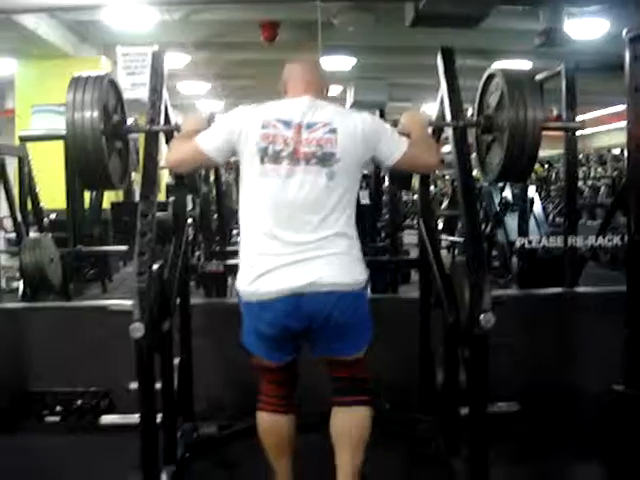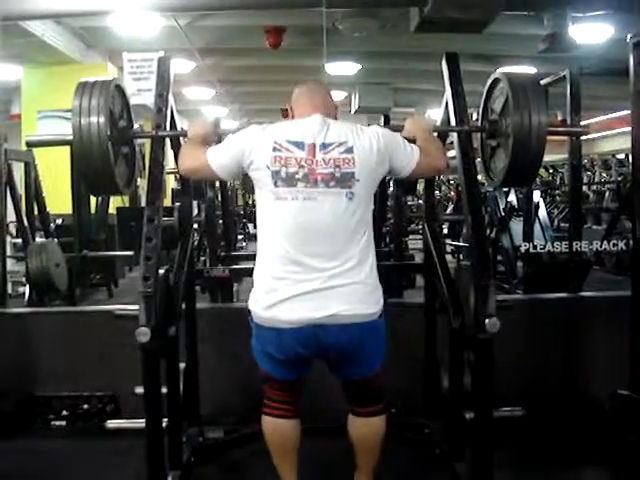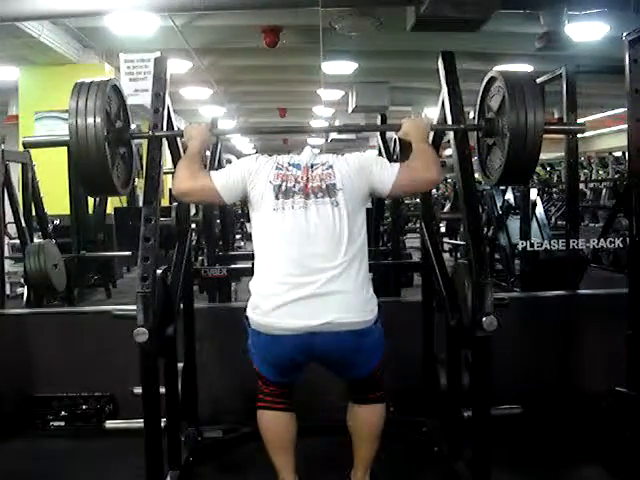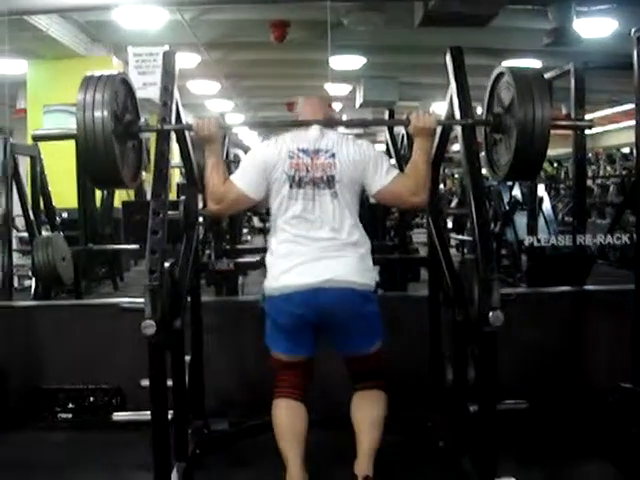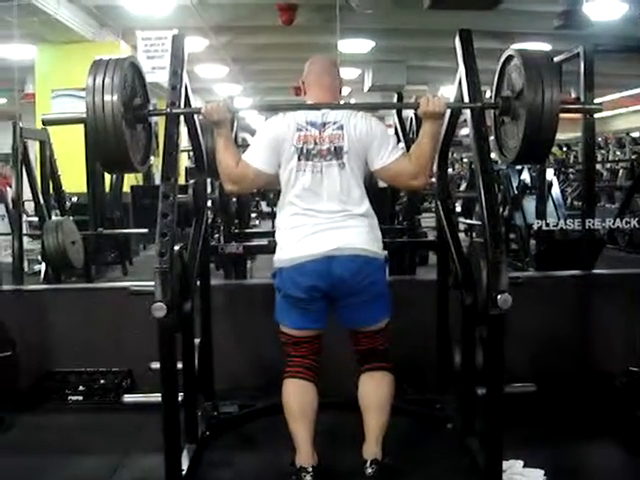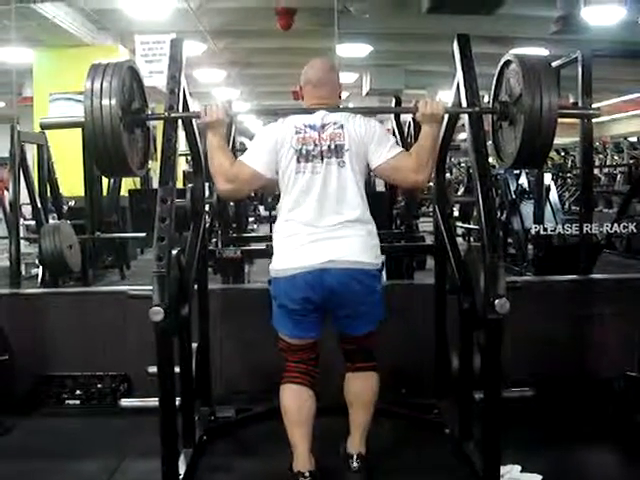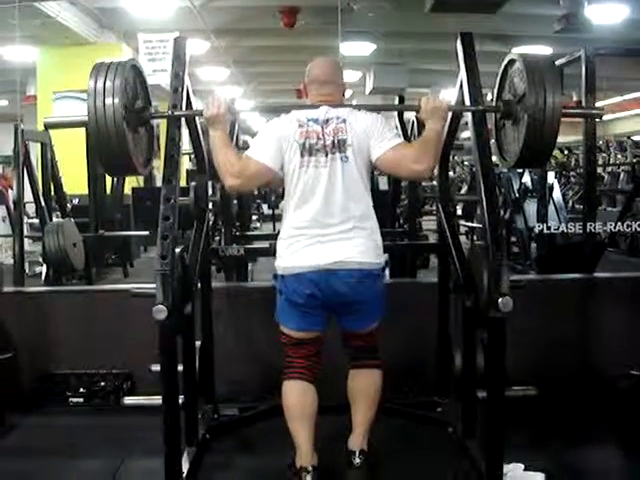
dt=0.7s
person 1, frame 1
left shoulder: (246, 119)
right shoulder: (358, 124)
left elbow: (176, 159)
right elbow: (428, 160)
left wrist: (189, 130)
right wrist: (416, 127)
left hip: (266, 289)
right hip: (337, 287)
left knee: (274, 390)
right knee: (351, 387)
person 1, frame 2
left shoulder: (257, 140)
right shoulder: (372, 140)
left elbow: (189, 165)
right elbow: (436, 163)
left wrist: (197, 135)
right wrist: (422, 131)
left hip: (278, 313)
right hip: (355, 313)
left knee: (279, 399)
right knee: (366, 399)
person 1, frame 3
left shoulder: (257, 168)
right shoulder: (354, 165)
left elbow: (185, 187)
right elbow: (428, 176)
left wrist: (195, 145)
right wrist: (418, 136)
left hip: (274, 322)
right hip: (349, 320)
left knee: (273, 393)
right knee: (367, 390)
person 1, frame 4
left shoulder: (269, 150)
right shoulder: (358, 149)
left elbow: (218, 202)
right elbow: (414, 195)
left wrist: (212, 147)
right wrist: (423, 140)
left hip: (288, 289)
right hip: (350, 286)
left knee: (289, 384)
right knee: (368, 378)
person 1, frame 5
left shoulder: (278, 127)
right shoulder: (364, 125)
left elbow: (235, 181)
right elbow: (415, 176)
left wrist: (221, 129)
right wrist: (431, 123)
left hip: (298, 261)
right hip: (359, 257)
left knee: (300, 362)
right knee: (374, 357)
person 1, frame 6
left shoulder: (278, 132)
right shoulder: (363, 128)
left elbow: (229, 183)
right elbow: (416, 175)
left wrist: (215, 133)
right wrist: (430, 126)
left hip: (294, 270)
right hip: (355, 266)
left knee: (298, 367)
right knee: (360, 358)
person 1, frame 7
left shoulder: (282, 127)
right shoulder: (366, 123)
left elbow: (236, 178)
right elbow: (419, 165)
left wrist: (217, 128)
right wrist: (435, 121)
left hip: (300, 267)
right hip: (358, 265)
left knee: (299, 364)
right knee: (364, 353)
